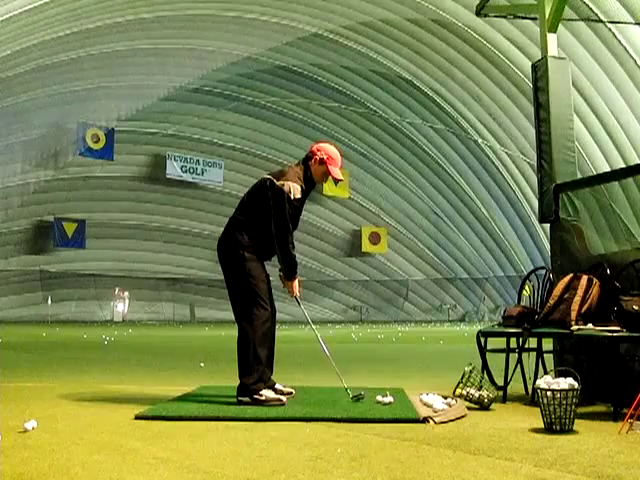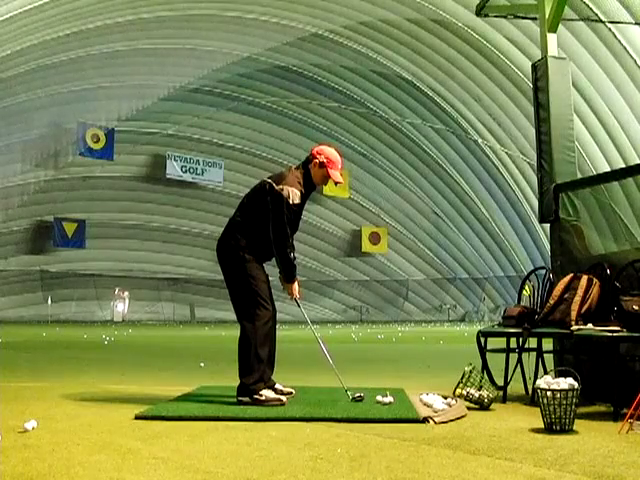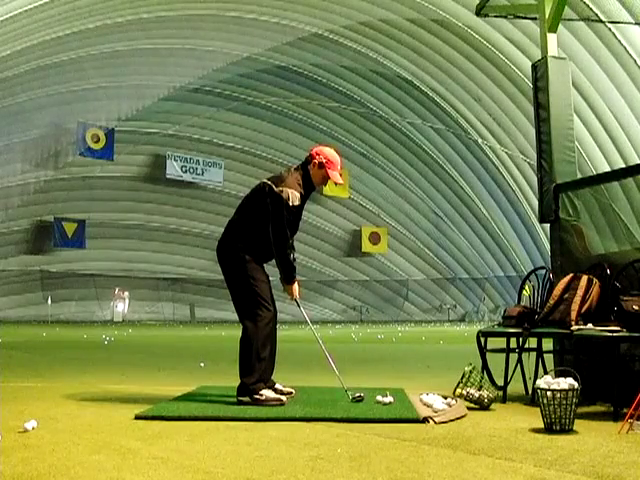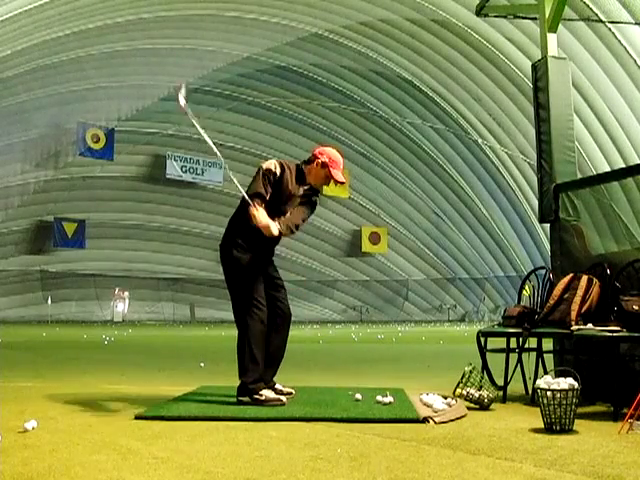
dt=0.5s
person 1, frame 1
left shoulder: (295, 182)
right shoulder: (290, 184)
left elbow: (283, 232)
right elbow: (282, 234)
left wrist: (288, 270)
right wrist: (291, 274)
left hip: (249, 251)
right hip: (240, 249)
left knee: (266, 314)
right knee: (256, 315)
left ankle: (262, 379)
right ankle: (250, 387)
person 1, frame 2
left shoulder: (296, 184)
right shoulder: (289, 187)
left elbow: (284, 235)
right elbow: (280, 237)
left wrist: (288, 273)
right wrist: (290, 277)
left hip: (247, 252)
right hip: (239, 250)
left knee: (266, 314)
right knee: (257, 315)
left ankle: (262, 379)
right ankle: (250, 387)
person 1, frame 3
left shoulder: (297, 186)
right shoulder: (289, 189)
left elbow: (285, 237)
right elbow: (280, 239)
left wrist: (290, 275)
right wrist: (290, 279)
left hip: (247, 253)
right hip: (239, 252)
left knee: (267, 315)
right knee: (259, 315)
left ankle: (263, 380)
right ankle: (251, 387)
person 1, frame 4
left shoulder: (310, 197)
right shoulder: (276, 170)
left elbow: (293, 220)
right elbow: (253, 199)
left wrist: (274, 225)
right wrist: (258, 215)
left hip: (263, 255)
right hip: (240, 248)
left knee: (280, 314)
right knee: (255, 315)
left ankle: (264, 380)
right ankle: (250, 387)
